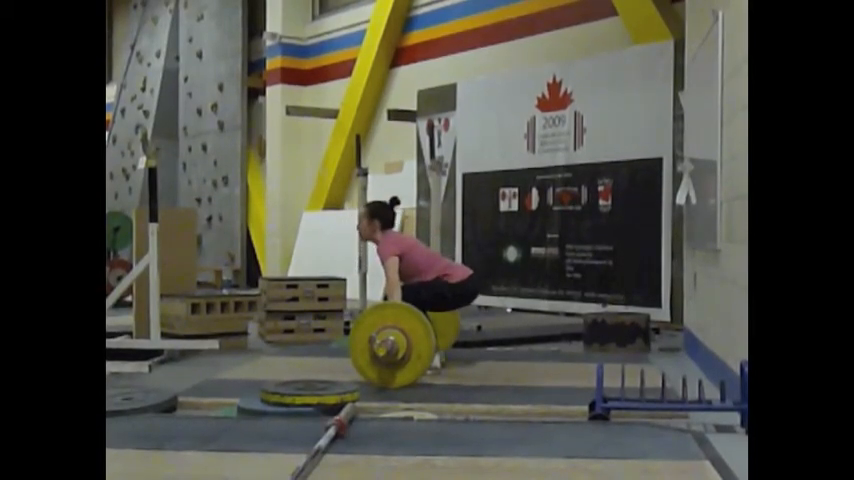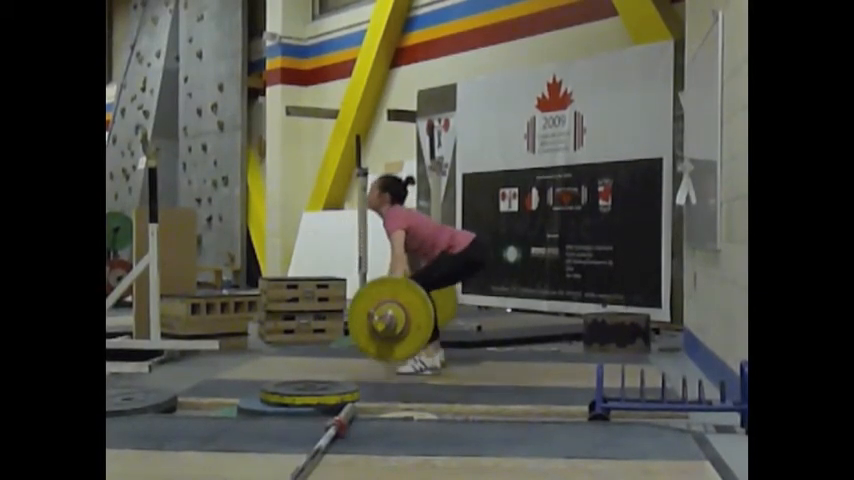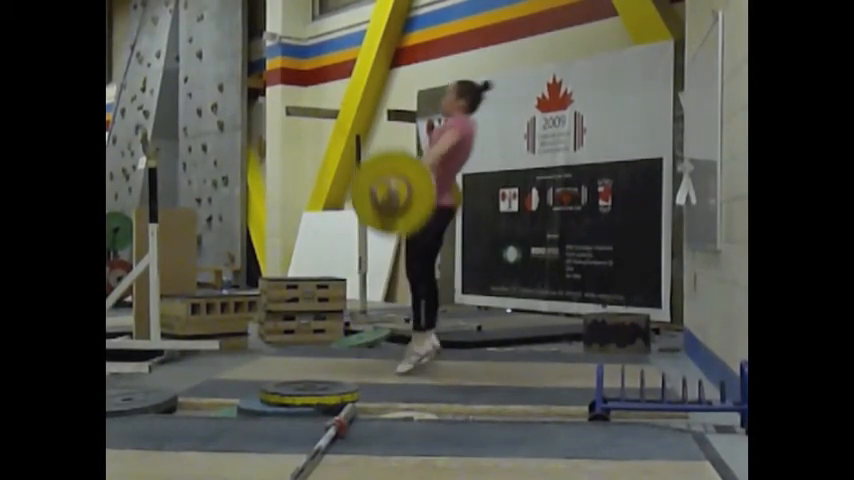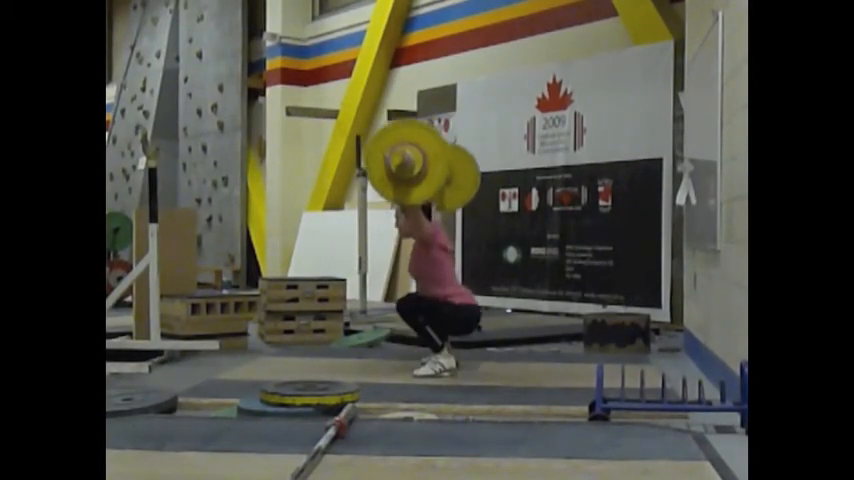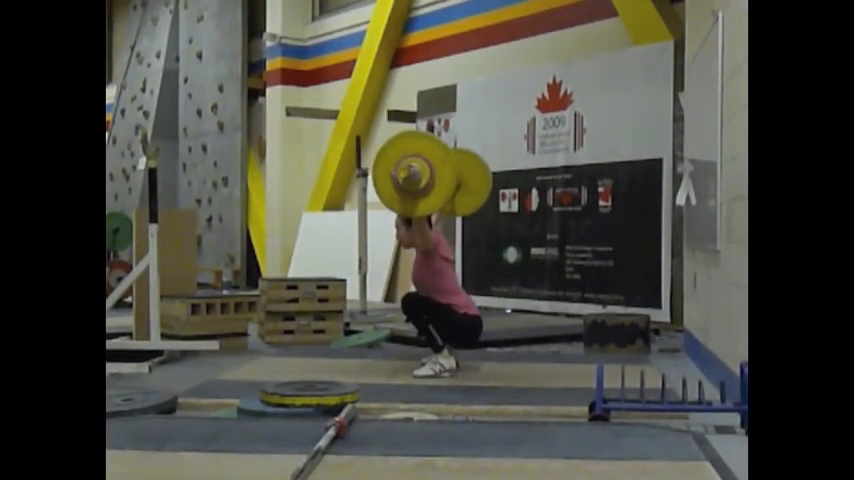
dt=0.5s
person 1, frame 1
left shoulder: (386, 244)
right shoulder: (396, 240)
left elbow: (393, 283)
right elbow: (408, 279)
left hip: (458, 285)
right hip: (461, 281)
person 1, frame 2
left shoulder: (393, 217)
right shoulder: (401, 214)
left elbow: (399, 260)
right elbow: (415, 255)
left hip: (464, 252)
right hip: (468, 249)
left ankle: (430, 357)
right ankle: (433, 351)
person 1, frame 3
left shoulder: (459, 124)
right shoulder: (459, 125)
left elbow: (438, 150)
left hip: (433, 207)
right hip: (436, 205)
left knee: (418, 271)
right knee: (422, 273)
left ankle: (422, 342)
right ankle: (426, 338)
person 1, frame 4
left shoulder: (428, 236)
right shoulder: (433, 233)
left elbow: (414, 209)
left hip: (462, 313)
right hip: (462, 310)
left knee: (408, 305)
right knee: (413, 305)
left ankle: (444, 359)
right ankle: (443, 352)
person 1, frame 5
left shoulder: (429, 246)
right shoulder: (435, 238)
left elbow: (420, 220)
left hip: (465, 325)
right hip: (464, 320)
left knee: (412, 302)
left ankle: (444, 360)
right ankle: (444, 352)
